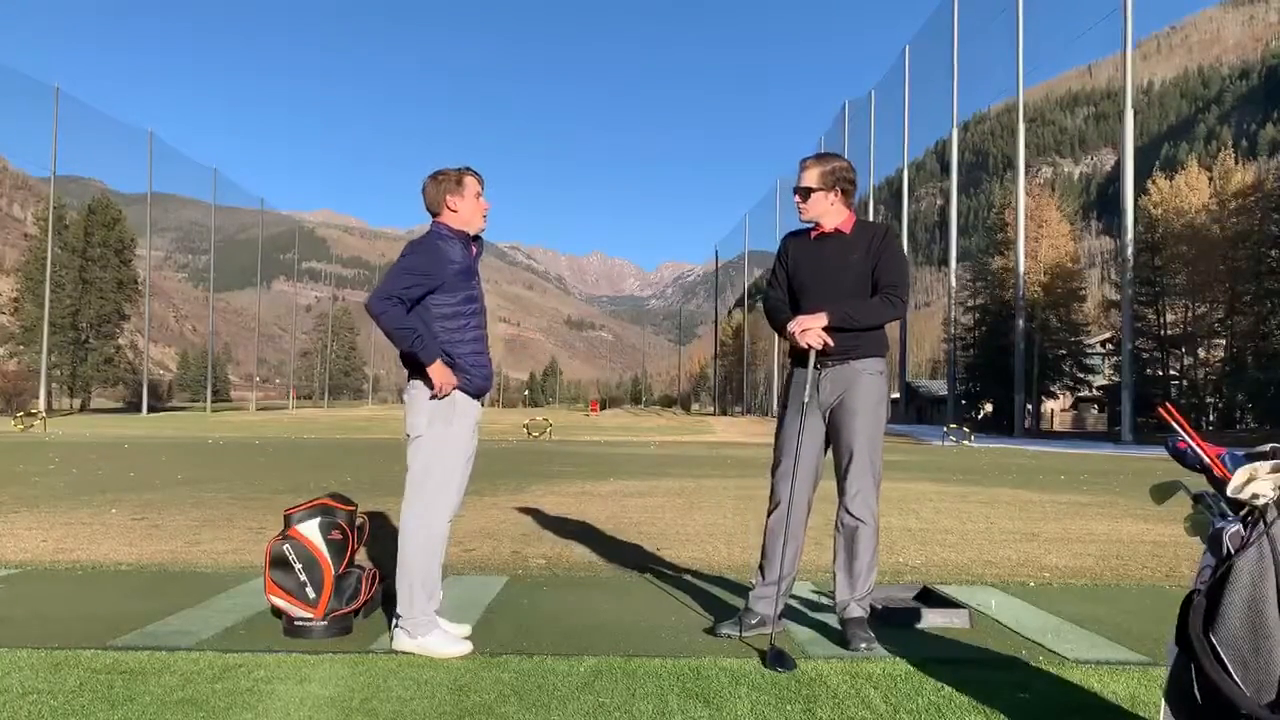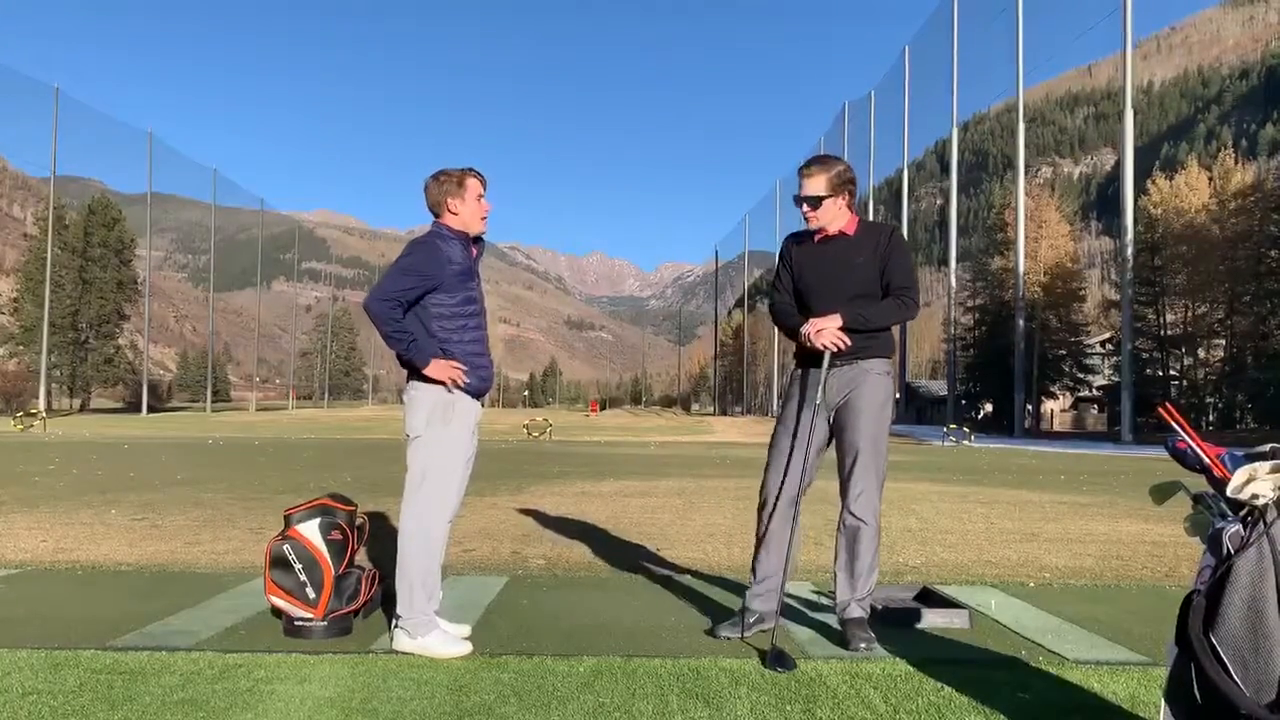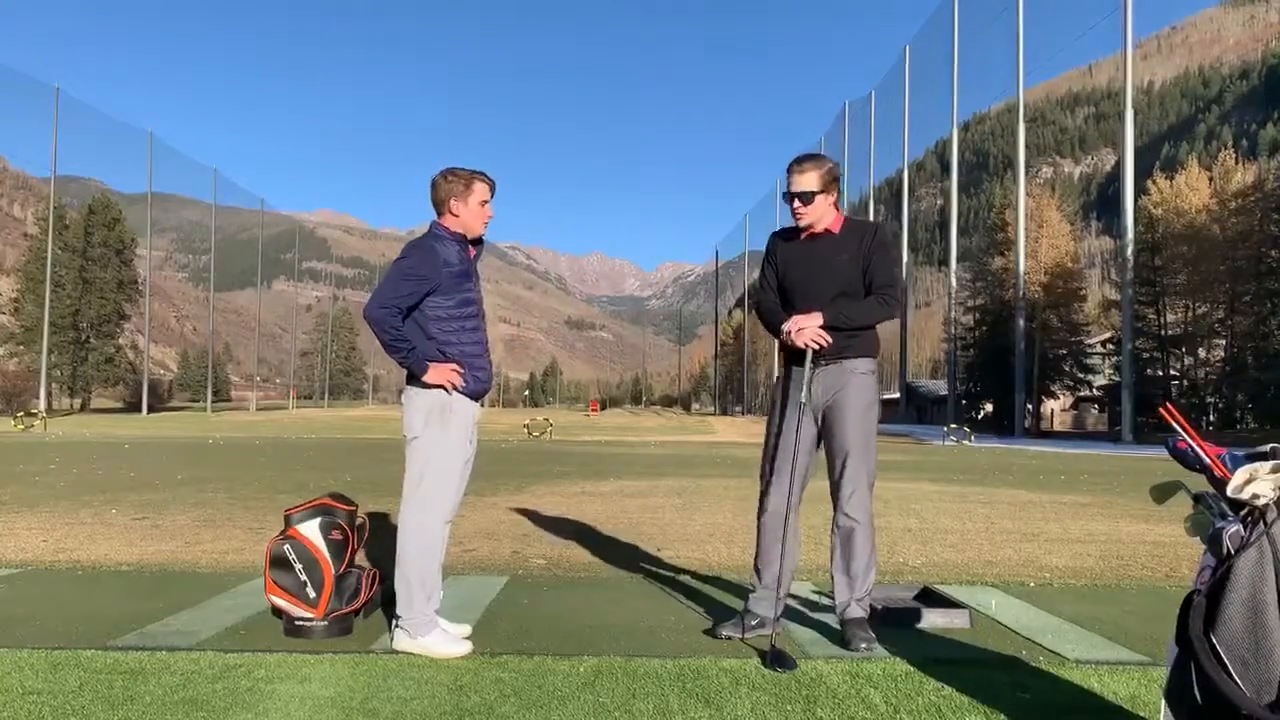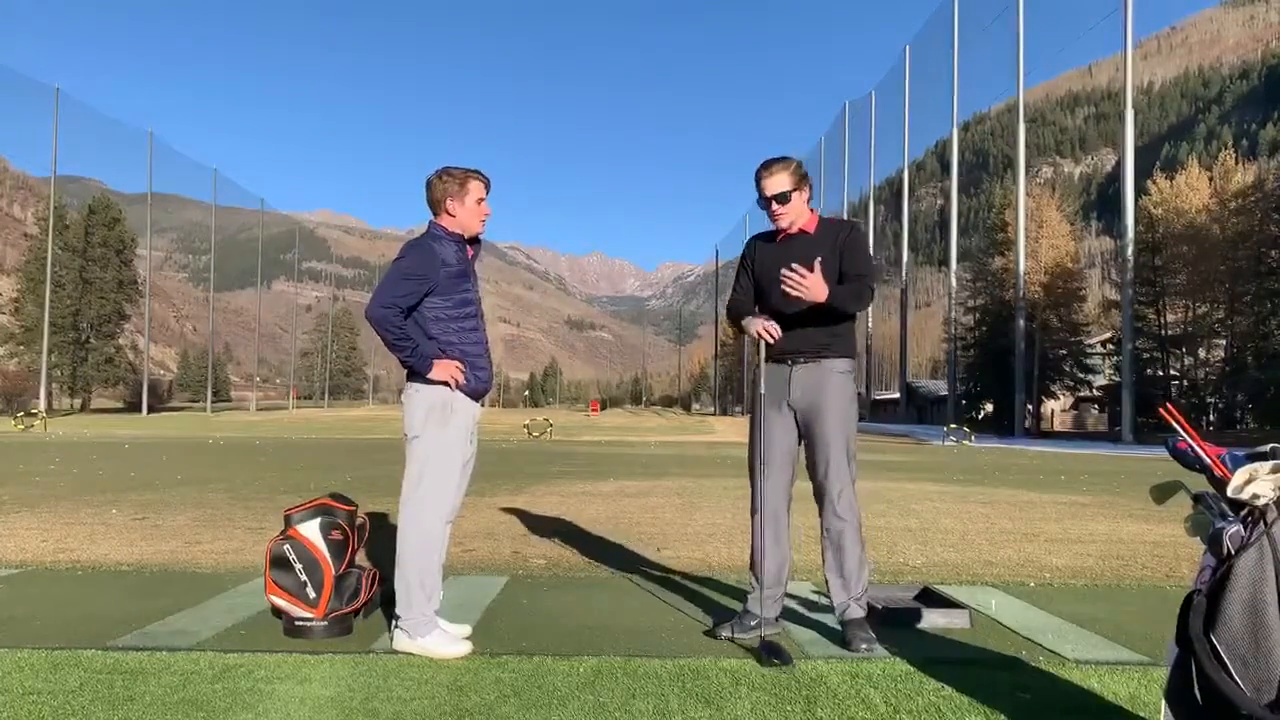
dt=0.4s
person 1, frame 1
left shoulder: (878, 238)
right shoulder: (792, 245)
left elbow: (893, 302)
right elbow: (773, 301)
left wrist: (824, 317)
right wrist: (793, 326)
left hip: (859, 373)
right hip: (804, 374)
left knee: (857, 496)
right knee: (787, 492)
left ankle: (854, 611)
right ankle: (765, 605)
person 1, frame 2
left shoulder: (884, 239)
right shoulder: (794, 246)
left elbow: (905, 302)
right elbow: (779, 306)
left wrist: (839, 319)
right wrist: (806, 330)
left hip: (866, 373)
right hip: (808, 374)
left knee: (860, 498)
right knee: (779, 488)
left ankle: (854, 611)
right ankle: (761, 603)
person 1, frame 3
left shoulder: (869, 237)
right shoulder: (780, 243)
left elbow: (887, 301)
right elbow: (764, 301)
left wrist: (820, 317)
right wrist: (787, 327)
left hip: (850, 373)
right hip: (795, 374)
left knee: (851, 496)
right knee: (777, 493)
left ankle: (854, 611)
right ankle: (764, 606)
person 1, frame 4
left shoulder: (843, 234)
right shoulder: (757, 247)
left elbow: (862, 293)
right elbow: (737, 302)
left wrist: (824, 294)
right wrist: (749, 319)
left hip: (828, 371)
right hip: (774, 373)
left knee: (836, 492)
right knee: (767, 493)
left ankle: (852, 610)
right ankle: (763, 606)
person 2, frame 1
left shoulder: (464, 252)
right shoulder: (431, 250)
right elbow: (381, 303)
left wrist: (454, 369)
right wrist: (430, 360)
left hip: (462, 398)
right hip: (441, 397)
left knee: (441, 509)
right knee: (428, 509)
left ankle: (424, 614)
right ankle: (413, 625)
person 2, frame 2
left shoulder: (464, 253)
right shoulder: (431, 251)
right elbow: (380, 304)
right wrist: (424, 361)
left hip: (463, 398)
right hip: (441, 398)
left knee: (441, 509)
right knee: (428, 509)
left ankle: (423, 614)
right ankle: (413, 625)
person 2, frame 3
left shoulder: (463, 254)
right shoulder: (427, 253)
right elbow: (379, 311)
right wrist: (422, 366)
left hip: (463, 401)
right hip: (440, 401)
left knee: (440, 511)
right knee: (427, 510)
left ankle: (423, 614)
right ankle: (413, 626)
person 2, frame 4
left shoulder: (461, 253)
right shoulder: (426, 253)
right elbow: (381, 311)
right wrist: (426, 363)
left hip: (463, 400)
right hip: (439, 399)
left knee: (442, 510)
right knee: (426, 509)
left ankle: (424, 614)
right ankle: (413, 626)
